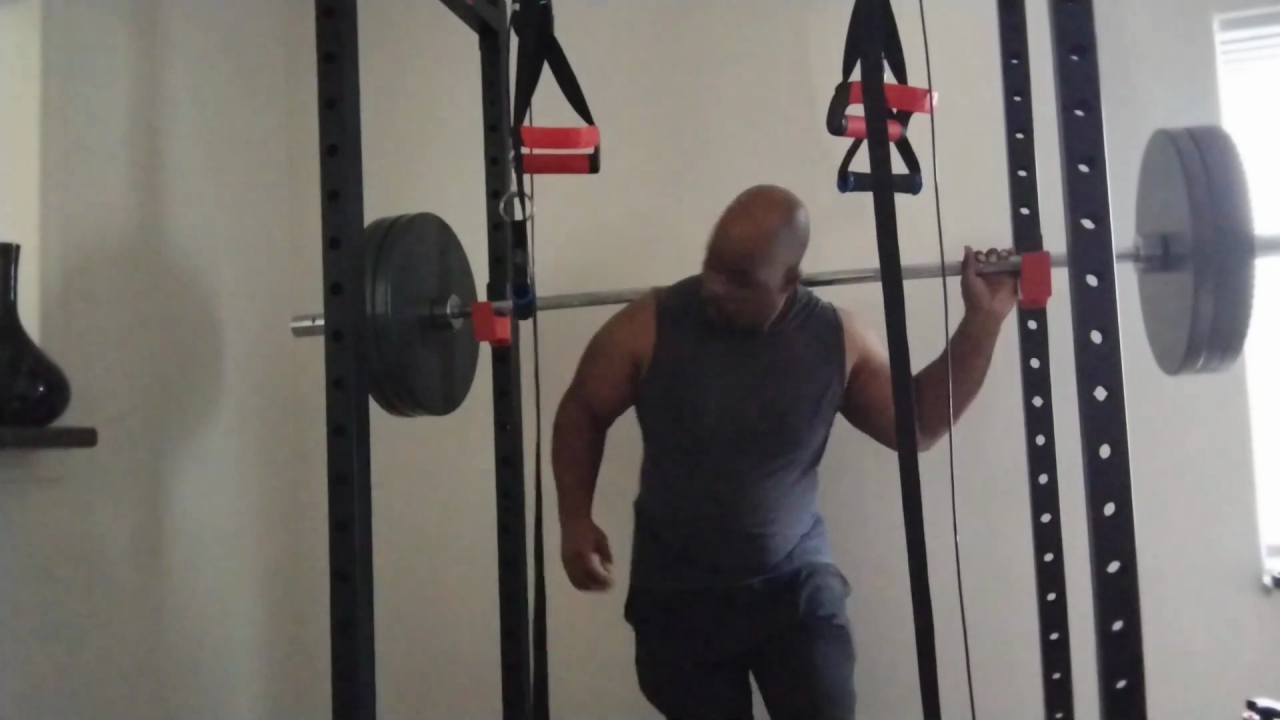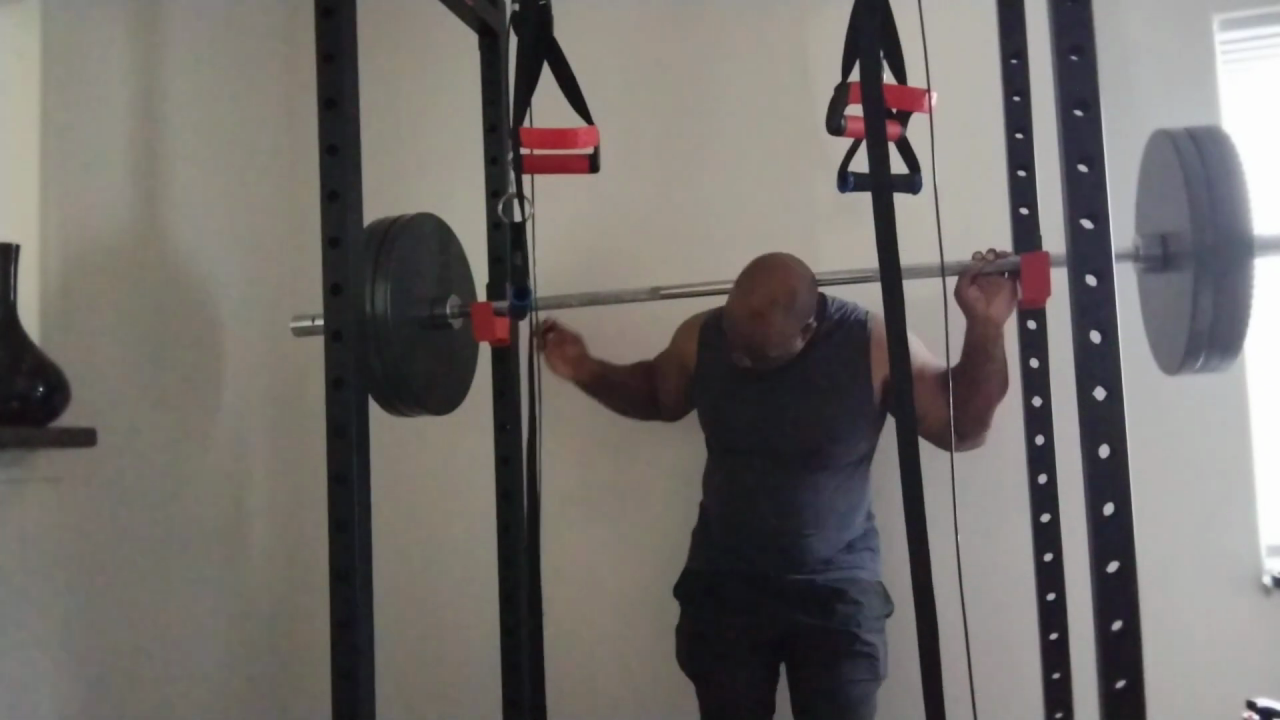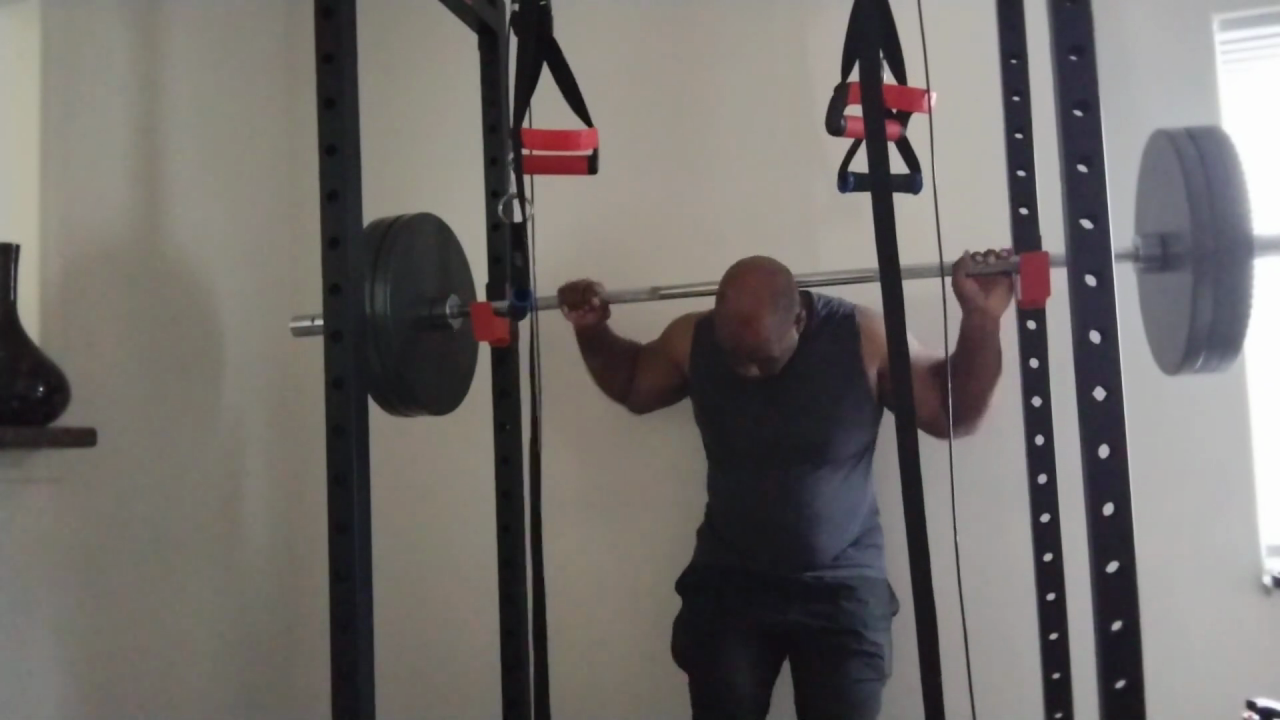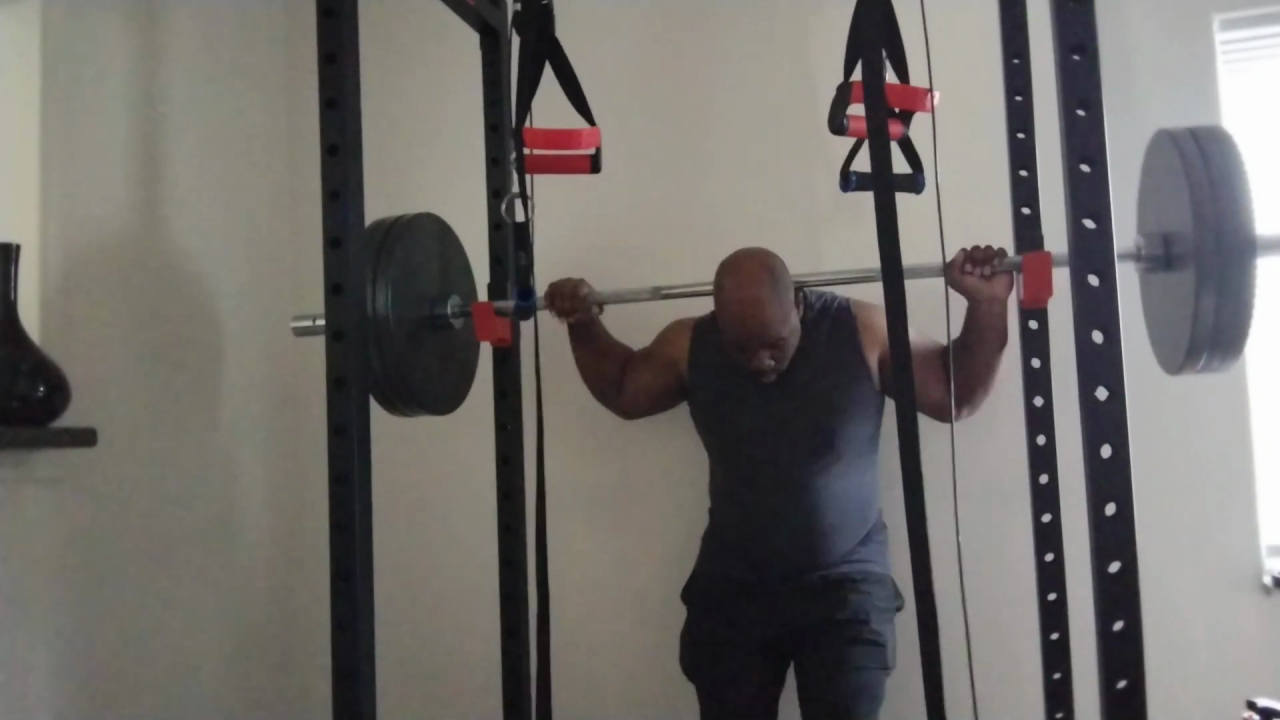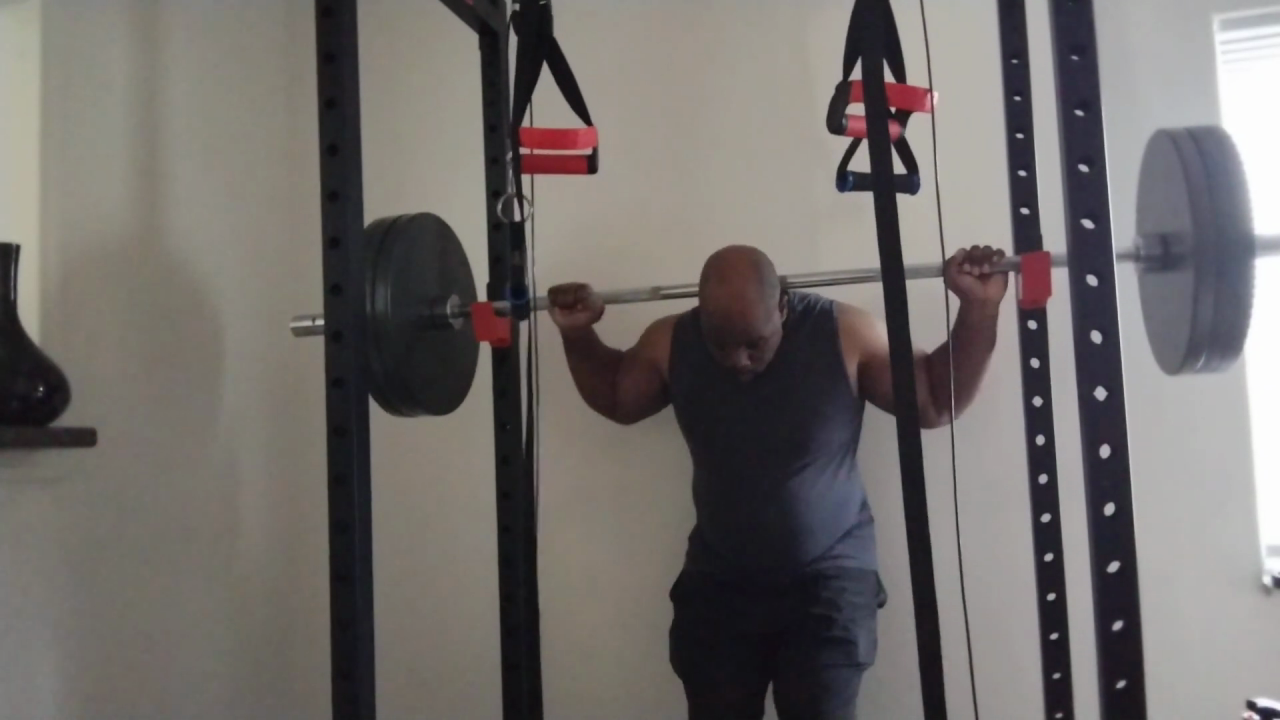
dt=1s
person 1, frame 1
left shoulder: (835, 337)
right shoulder: (649, 326)
left elbow: (915, 424)
right elbow: (582, 413)
left wrist: (981, 320)
right wrist: (576, 519)
left hip: (795, 585)
right hip: (681, 596)
person 1, frame 2
left shoulder: (873, 346)
right shoulder: (702, 338)
left elbow: (962, 427)
right elbow: (656, 394)
left wrist: (985, 327)
right wrist: (587, 373)
left hip: (836, 591)
right hip: (724, 586)
person 1, frame 3
left shoulder: (865, 339)
right shoulder: (693, 340)
left elbow: (955, 414)
right elbow: (633, 386)
left wrist: (982, 319)
right wrist: (592, 329)
left hip: (840, 586)
right hip: (728, 580)
person 1, frame 4
left shoulder: (862, 331)
right shoulder: (690, 344)
left elbow: (956, 396)
right elbow: (623, 390)
left wrist: (987, 306)
right wrist: (584, 326)
left hip: (845, 586)
right hip: (732, 588)
person 1, frame 5
left shoulder: (845, 334)
right shoulder: (671, 343)
left elbow: (937, 401)
right elbow: (615, 397)
left wrist: (978, 307)
right wrist: (578, 333)
left hip: (828, 580)
right hip: (718, 586)
